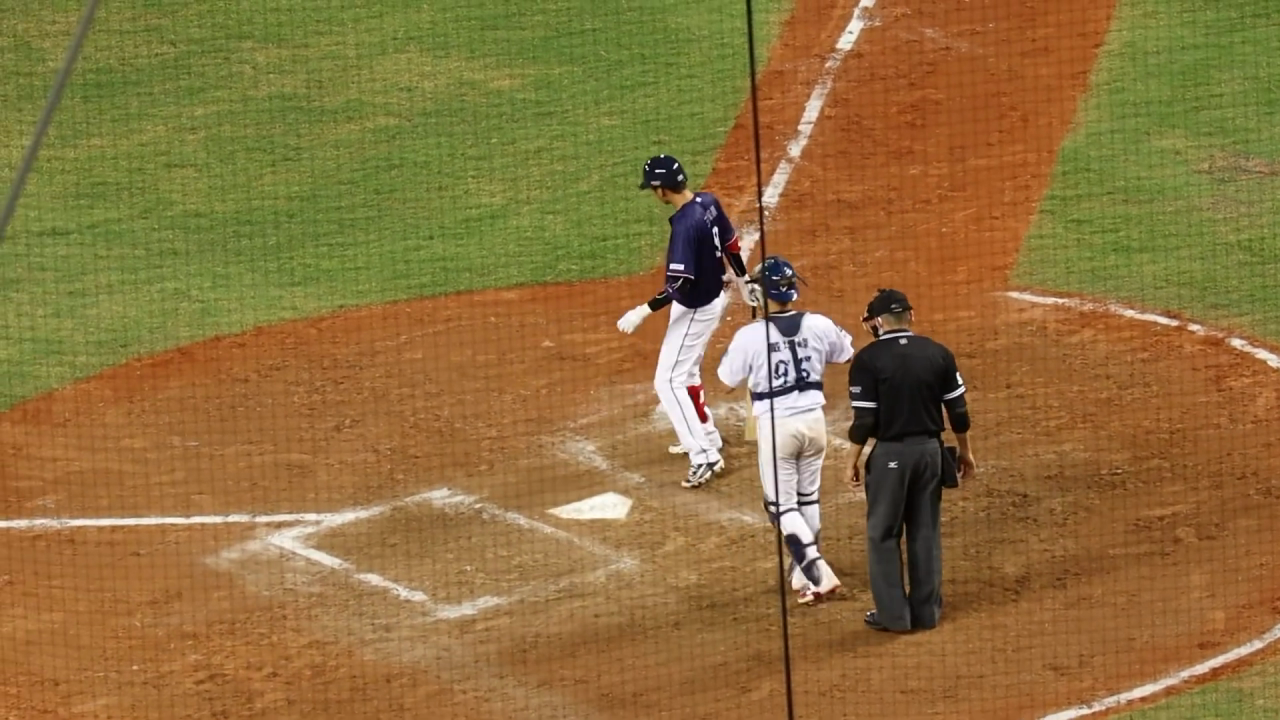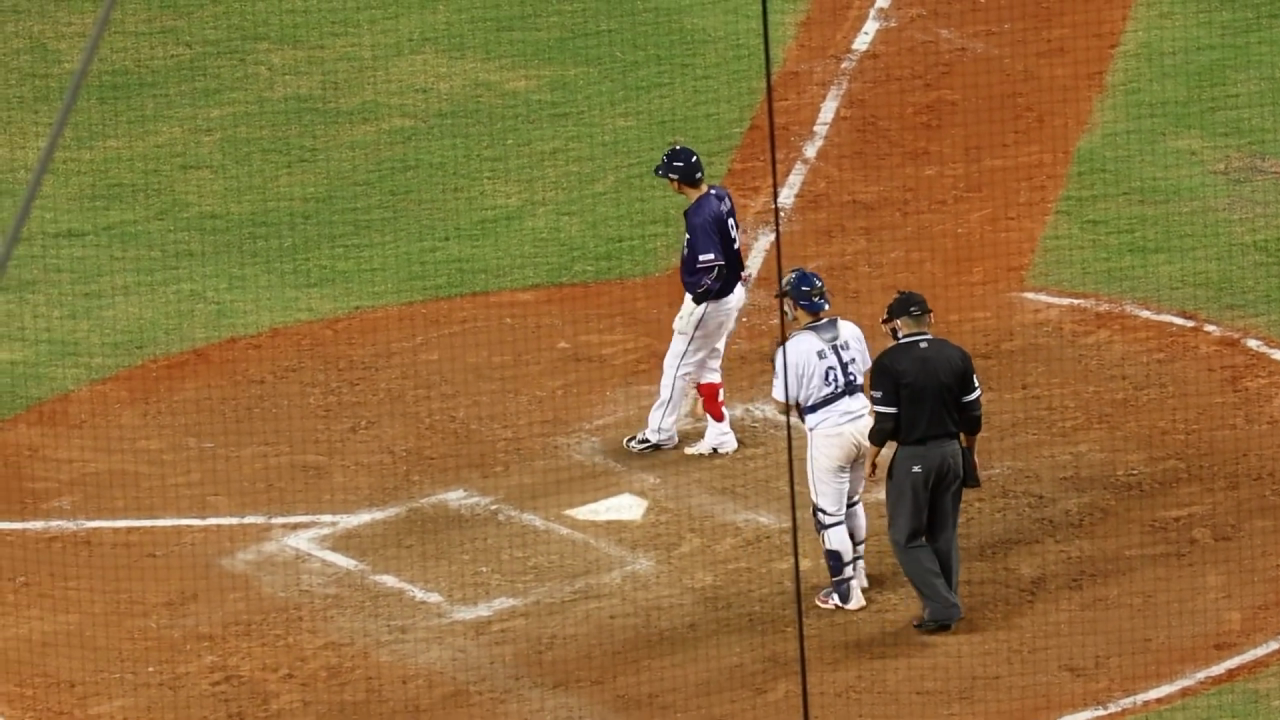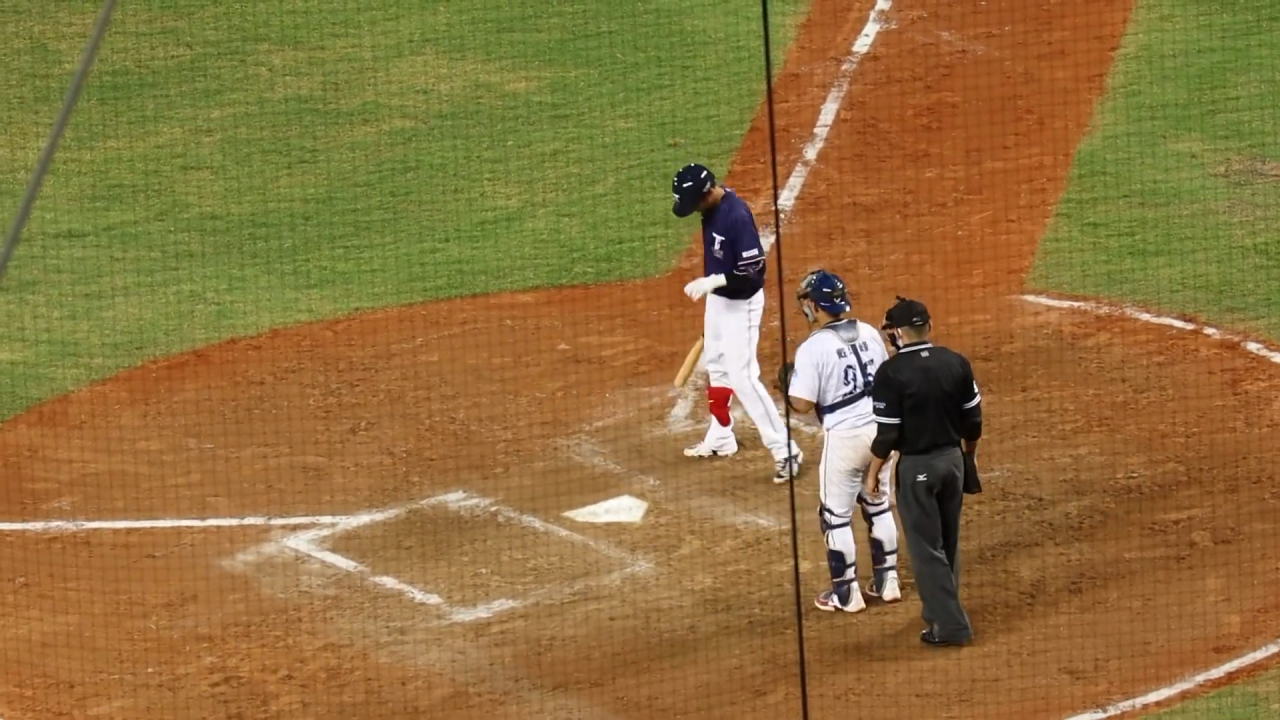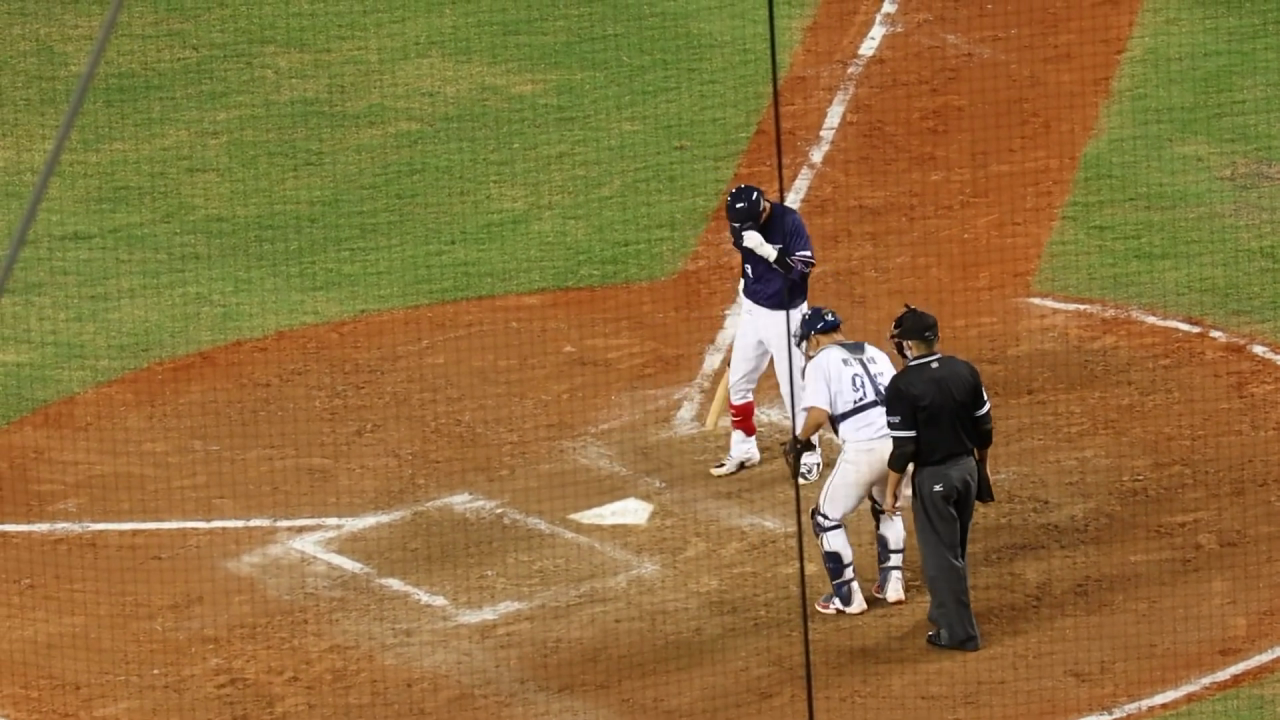
dt=0.4s
person 1, frame 1
left shoulder: (868, 358)
right shoulder: (938, 353)
left elbow: (864, 419)
right elbow: (958, 410)
left wrist: (853, 460)
right wrist: (965, 451)
left hip: (890, 454)
right hip: (930, 450)
left knee: (883, 535)
right knee: (926, 532)
left ankle: (893, 613)
right ankle: (926, 610)
person 1, frame 2
left shoulder: (889, 362)
right shoulder: (957, 355)
left elbow: (884, 423)
right elbow: (973, 415)
left wrist: (870, 459)
right wrist: (968, 451)
left hip: (913, 457)
right hip: (950, 452)
left knee: (907, 536)
right knee: (944, 535)
left ankle: (941, 605)
right ankle: (940, 604)
person 1, frame 3
left shoulder: (891, 372)
right shoulder: (957, 362)
left elbow: (887, 434)
right elbow: (973, 419)
left wrist: (873, 473)
right wrist: (969, 456)
left hip: (917, 466)
right hip: (953, 459)
left knee: (926, 548)
right knee: (945, 544)
left ankle: (950, 625)
right ankle: (938, 610)
person 1, frame 4
left shoulder: (902, 385)
right shoulder: (966, 371)
left elbow: (903, 447)
right elbow: (983, 427)
left wrist: (891, 491)
right wrist: (981, 464)
left hip: (933, 476)
right hip: (967, 469)
left knee: (940, 554)
right knee: (954, 550)
left ankle: (959, 631)
right ankle: (946, 611)
person 2, frame 1
left shoulder: (748, 336)
right shoulder: (819, 324)
left elbow: (727, 383)
right elbow: (847, 354)
left hip: (776, 426)
right hip: (813, 420)
left knee: (782, 505)
right knee: (807, 498)
left ankle: (818, 574)
right ankle: (802, 568)
person 2, frame 2
left shoulder: (793, 348)
right shoulder: (851, 330)
left elbow: (784, 403)
left wrist: (780, 374)
left hip: (828, 435)
right hip: (863, 425)
left knee: (829, 514)
right knee: (851, 501)
left ankle: (846, 590)
right ankle: (857, 569)
person 2, frame 3
left shoulder: (813, 347)
right shoulder: (868, 332)
left elbow: (802, 403)
left wrist: (787, 391)
left hip: (845, 437)
right hip: (880, 429)
left knee: (835, 517)
right knee: (878, 507)
left ankle: (846, 593)
right ankle: (887, 581)
person 2, frame 4
left shoulder: (820, 361)
right shoulder: (876, 354)
left elbow: (817, 415)
left wrist: (799, 441)
left hip: (863, 450)
left knee: (827, 520)
right knee: (888, 511)
left ankle: (847, 596)
right ankle: (892, 583)
person 3, frame 1
left shoulder: (685, 226)
right shoulder: (709, 202)
left elbow: (679, 284)
right elbow: (730, 245)
left wrist: (643, 310)
right wrist: (741, 278)
left hip: (694, 309)
right hip: (713, 297)
left knee: (668, 381)
right knee: (686, 371)
left ankle: (704, 452)
right ankle: (704, 435)
person 3, frame 2
left shoulder: (700, 216)
right shoulder: (721, 195)
left elbow: (712, 272)
left wrist: (690, 308)
left hip: (711, 300)
right hip: (731, 293)
left knee: (678, 366)
right knee: (706, 366)
left ankle: (658, 434)
right ankle: (719, 437)
person 3, frame 3
left shoulder: (736, 213)
right shoulder: (707, 205)
left elbow: (754, 267)
left wrist: (714, 280)
left hip: (740, 304)
right hip: (718, 299)
left knee: (743, 378)
right knee: (716, 367)
left ankle: (785, 449)
right ankle: (720, 438)
person 3, frame 4
left shoulder: (789, 221)
right shoulder: (744, 223)
left elbow: (803, 268)
left wrist: (767, 251)
left hip: (786, 316)
right hip: (752, 311)
left knee: (792, 387)
right knee: (738, 380)
left ankle: (809, 456)
right ankle: (742, 450)
